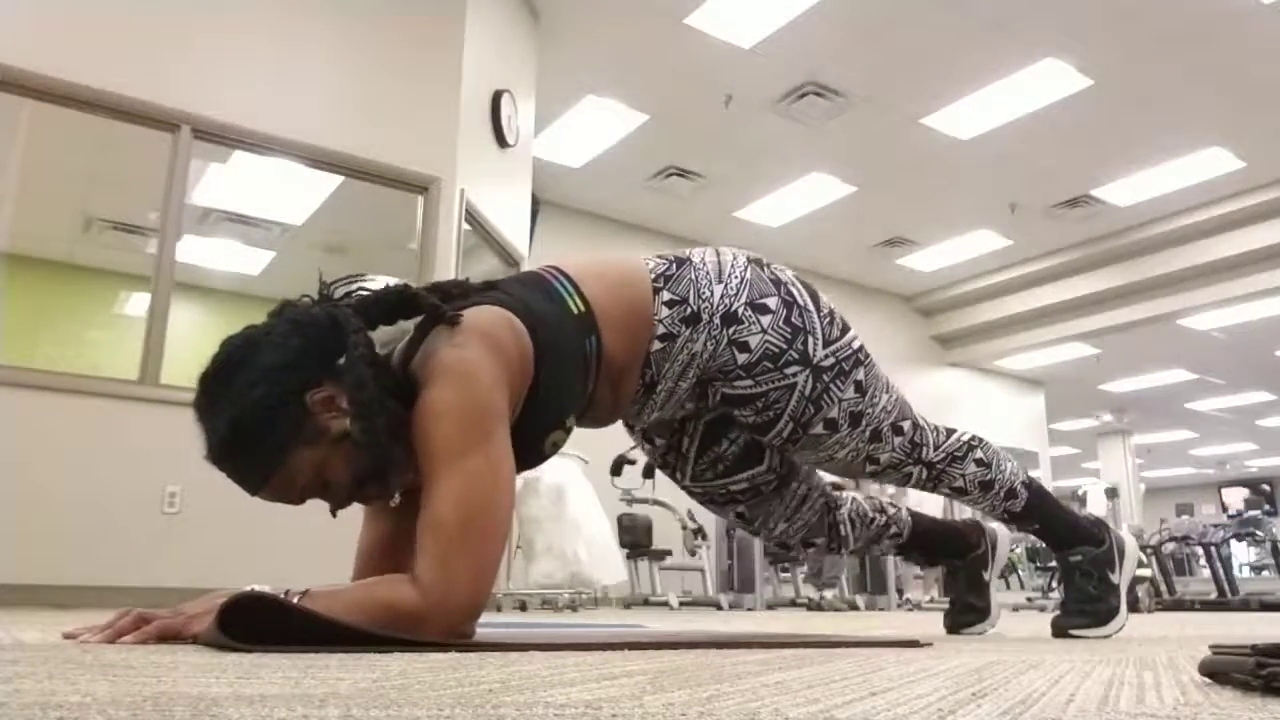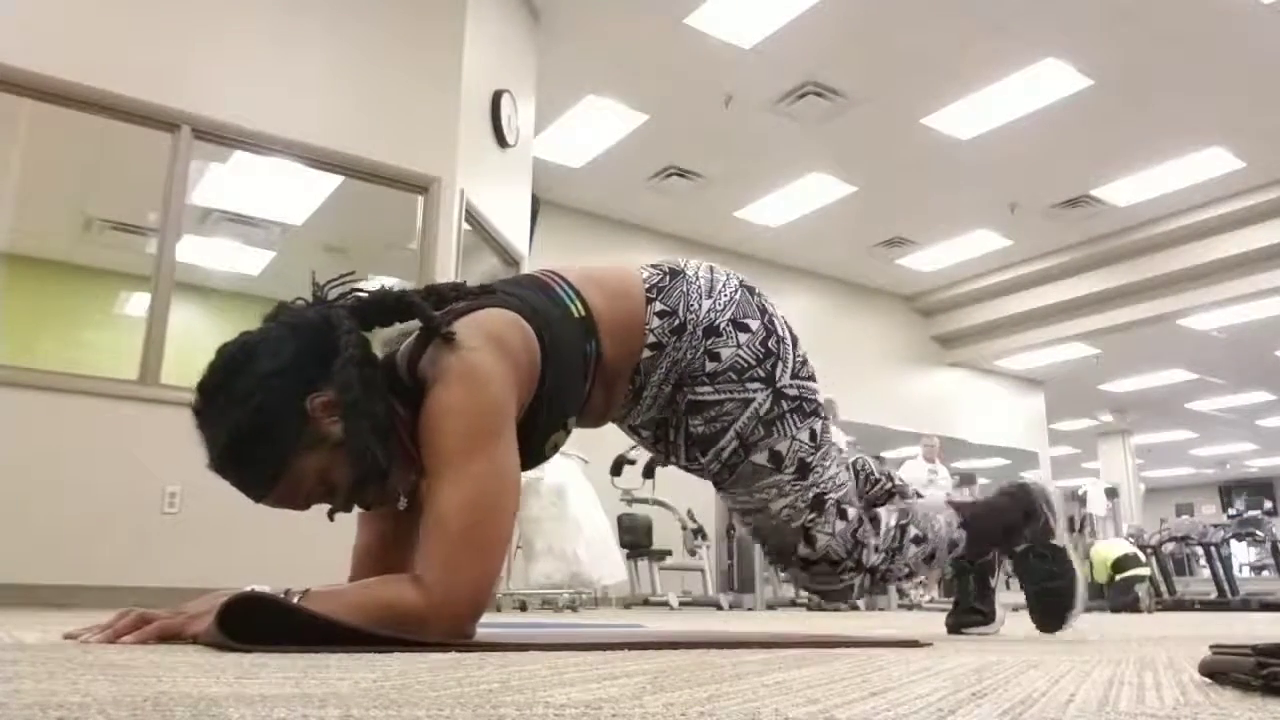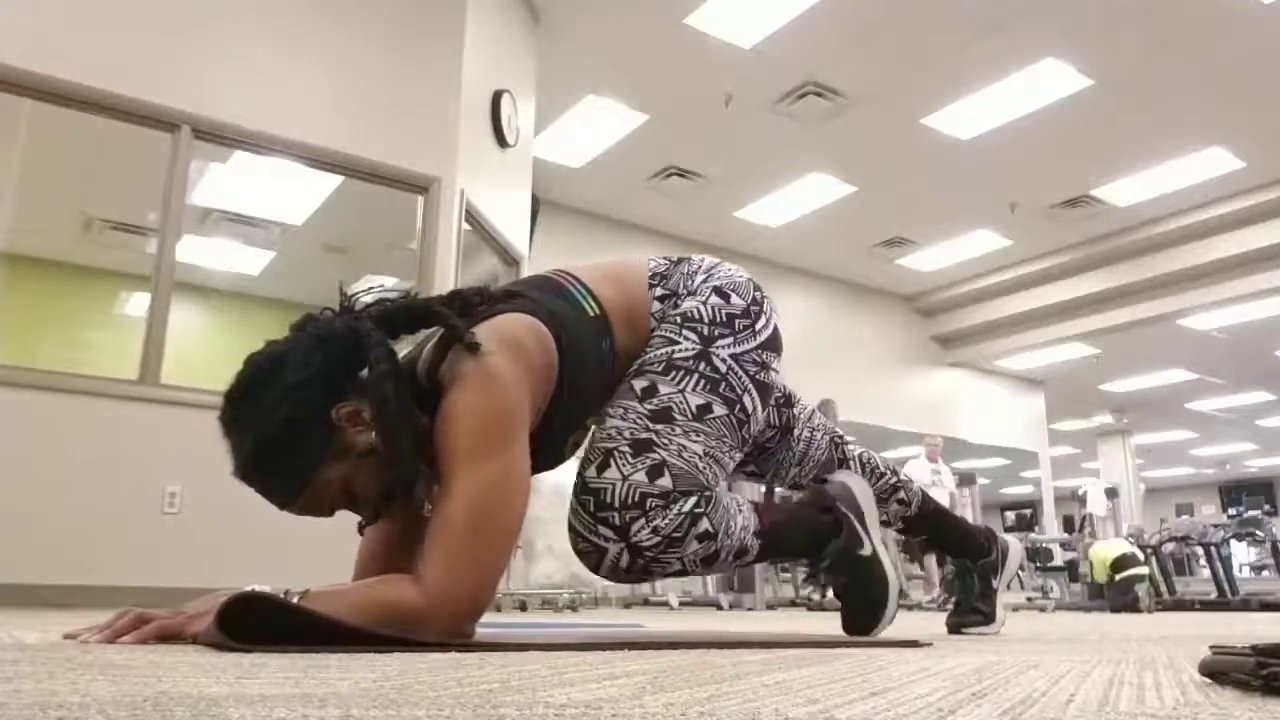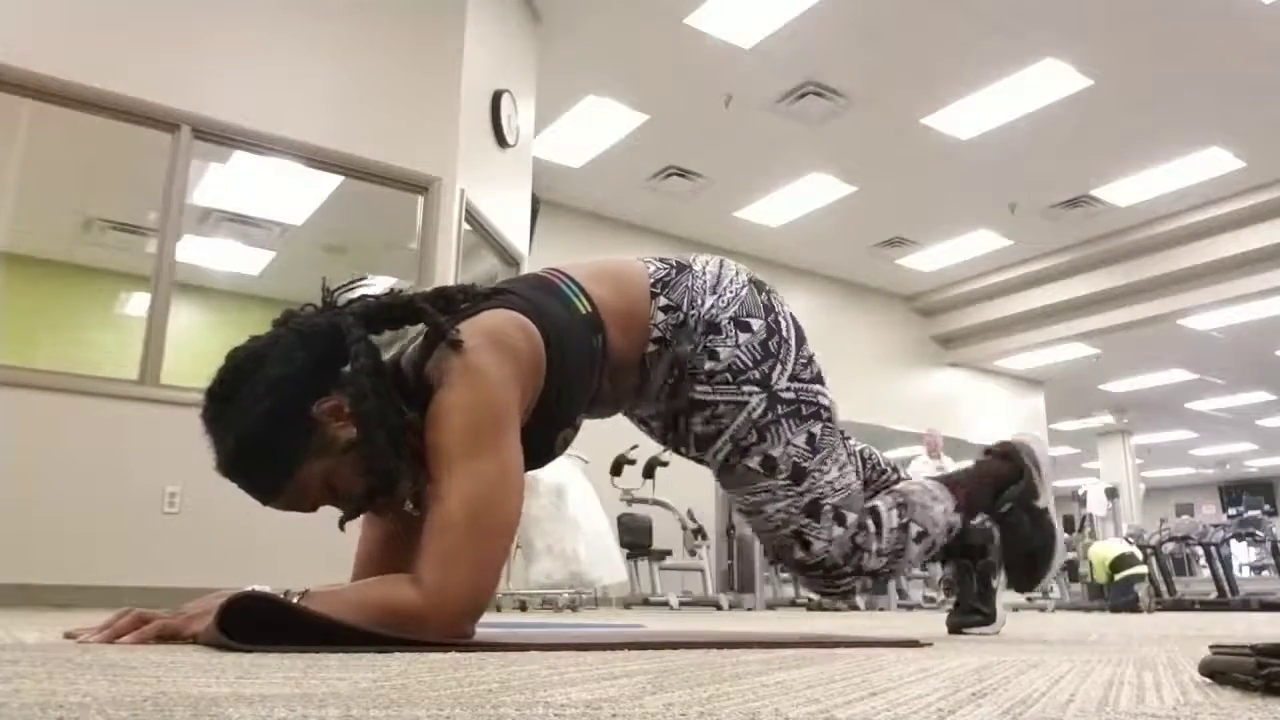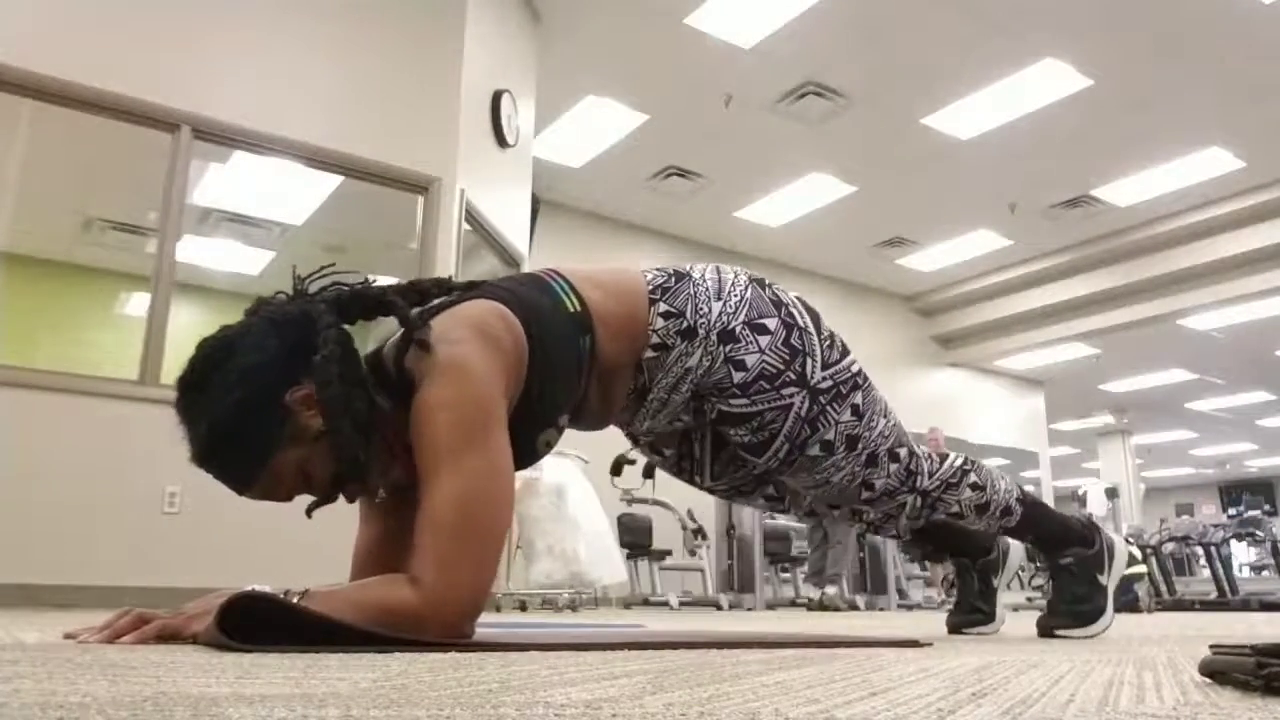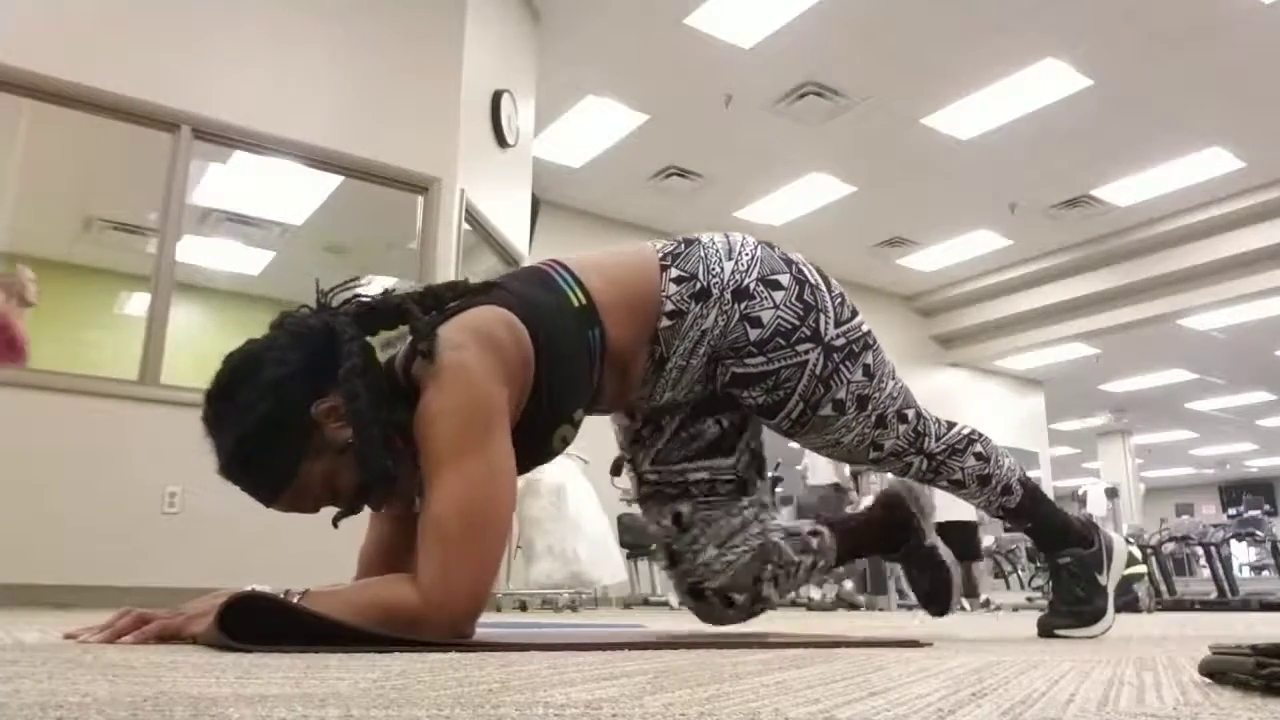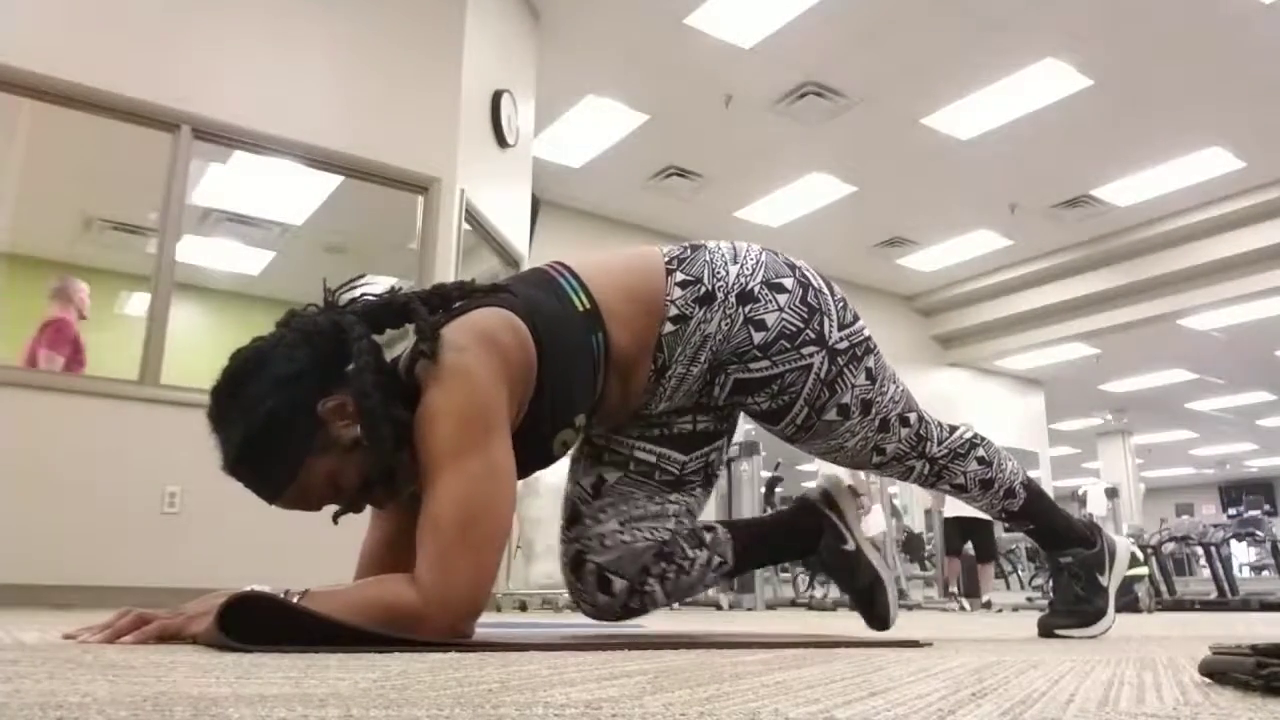
dt=0.3s
person 1, frame 1
left shoulder: (455, 377)
right shoulder: (396, 404)
left elbow: (444, 605)
right elbow: (384, 584)
left hip: (738, 326)
right hip: (675, 403)
left knee: (909, 452)
right knee: (806, 523)
left ankle: (1089, 541)
right ankle: (967, 553)
person 1, frame 2
left shoulder: (462, 379)
right shoulder: (392, 408)
left elbow: (445, 606)
right elbow: (381, 585)
left hip: (714, 334)
right hip: (661, 398)
left knee: (839, 545)
right knee: (817, 507)
left ankle: (1014, 516)
right ankle: (973, 550)
person 1, frame 3
left shoulder: (480, 384)
right shoulder: (408, 409)
left elbow: (443, 606)
right elbow: (379, 587)
left hip: (706, 310)
right hip: (663, 365)
left knee: (628, 521)
right knee: (824, 473)
left ankle: (836, 522)
right ankle: (980, 548)
person 1, frame 4
left shoulder: (467, 379)
right shoulder: (397, 404)
left elbow: (443, 606)
right elbow: (379, 589)
left hip: (718, 321)
right hip: (664, 379)
left knee: (833, 544)
right knee: (827, 479)
left ankle: (1000, 477)
right ankle: (976, 548)
person 1, frame 5
left shoulder: (450, 373)
right shoulder: (390, 405)
left elbow: (443, 604)
right elbow: (381, 585)
right wrist: (240, 608)
left hip: (735, 341)
right hip: (670, 405)
left knee: (899, 475)
right knee: (827, 495)
left ankle: (1081, 544)
right ankle: (977, 553)
person 1, frame 6
left shoulder: (456, 376)
right shoulder: (400, 401)
left elbow: (444, 605)
right elbow: (383, 590)
left hip: (745, 304)
right hip: (674, 387)
left knee: (909, 443)
right knee: (723, 584)
left ankle: (1079, 544)
right ankle: (888, 532)
person 1, frame 7
left shoulder: (458, 378)
right shoulder: (402, 401)
left elbow: (443, 603)
right elbow: (385, 585)
left hip: (747, 309)
right hip: (665, 388)
left knee: (909, 448)
right knee: (608, 577)
left ankle: (1080, 546)
right ankle: (810, 534)
